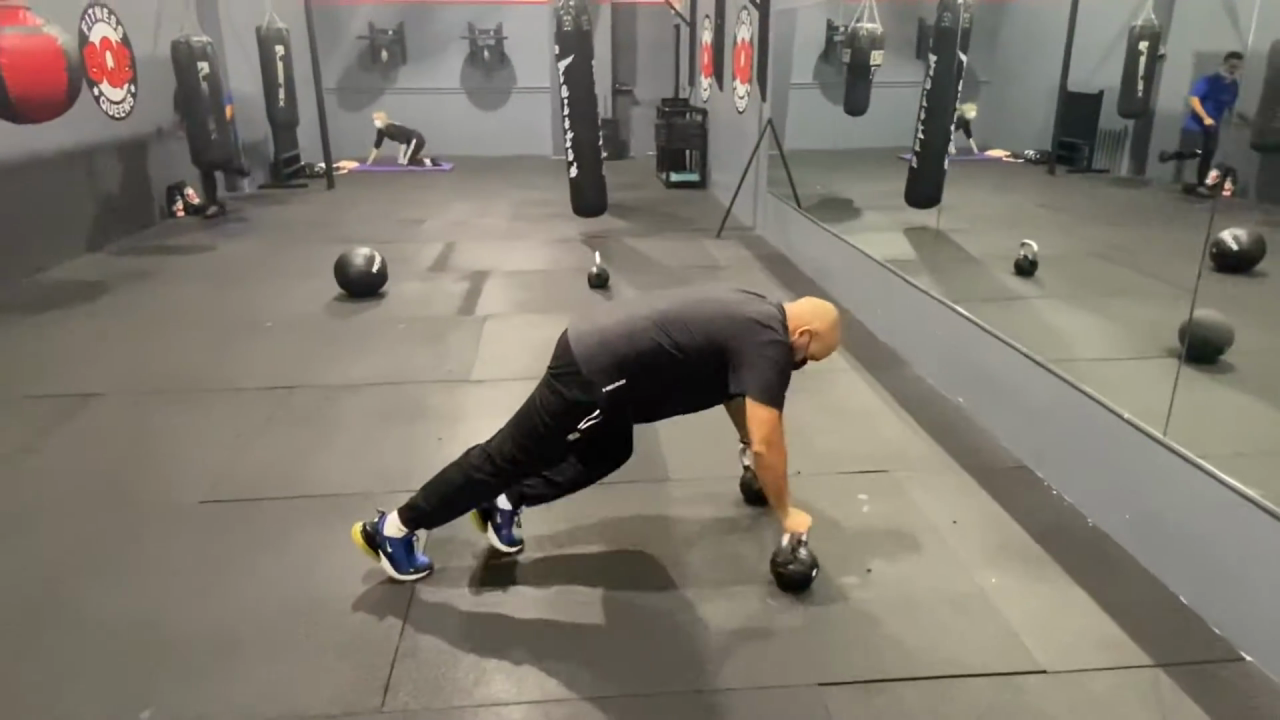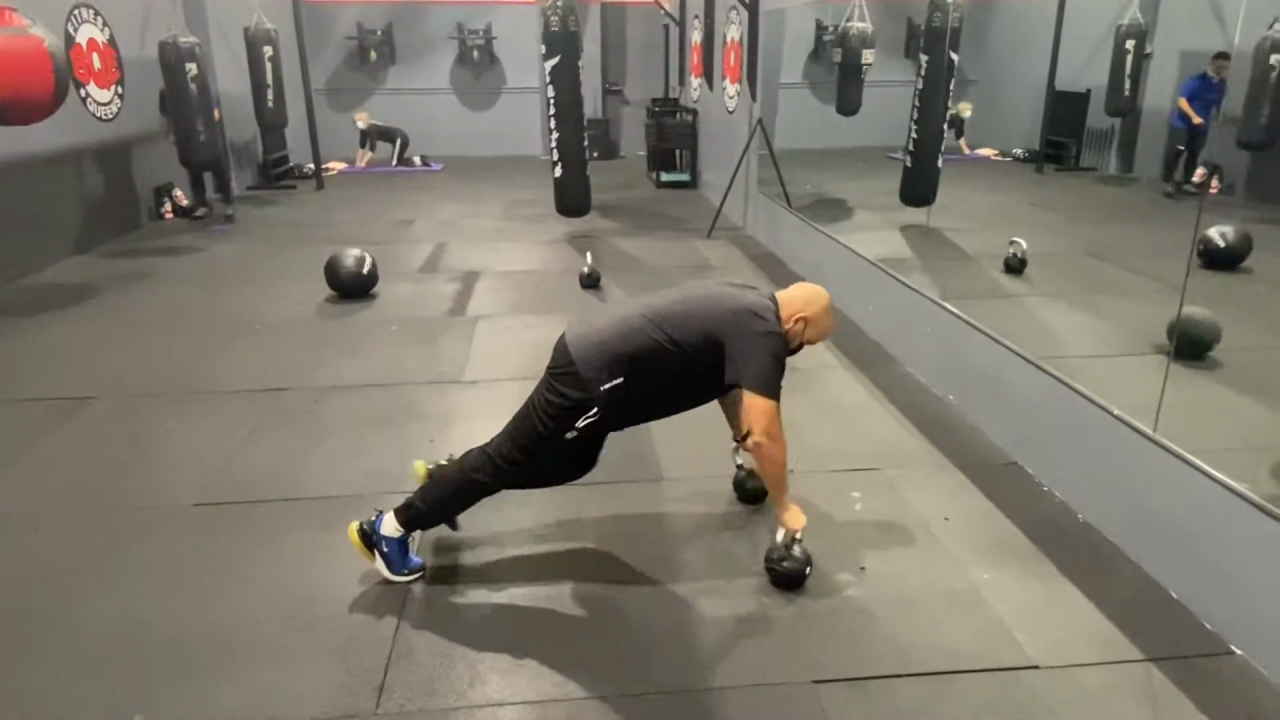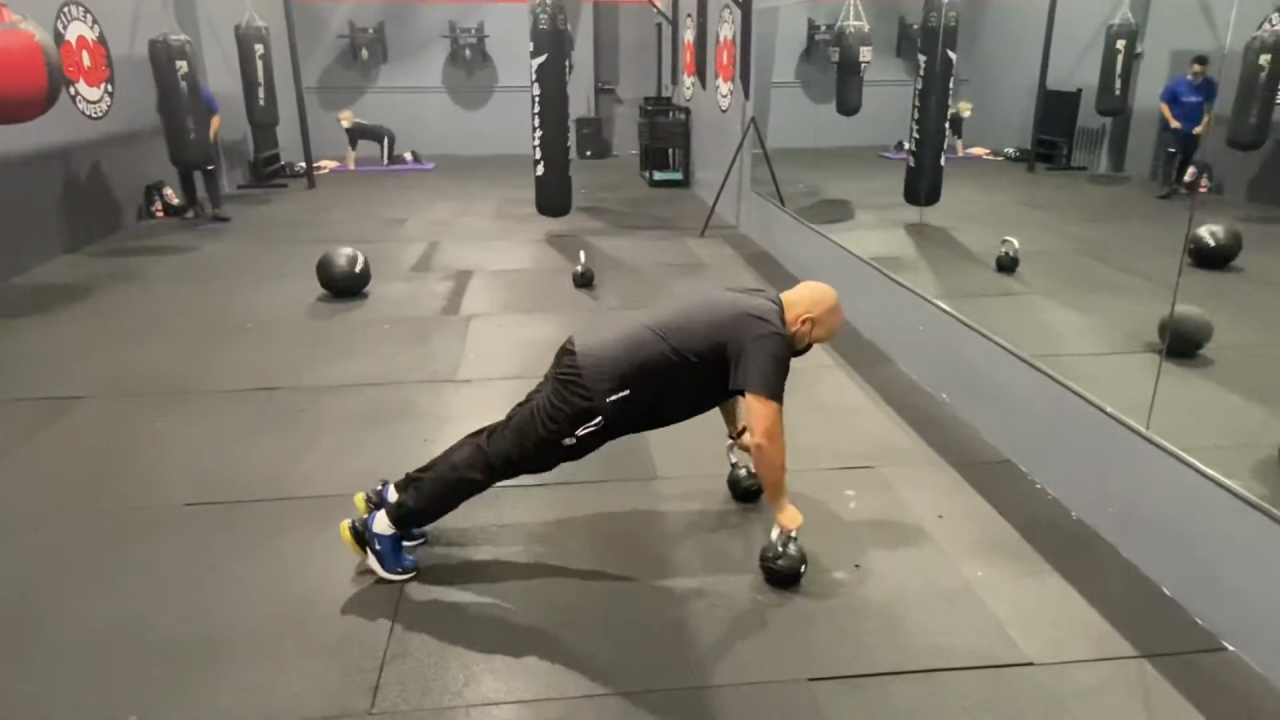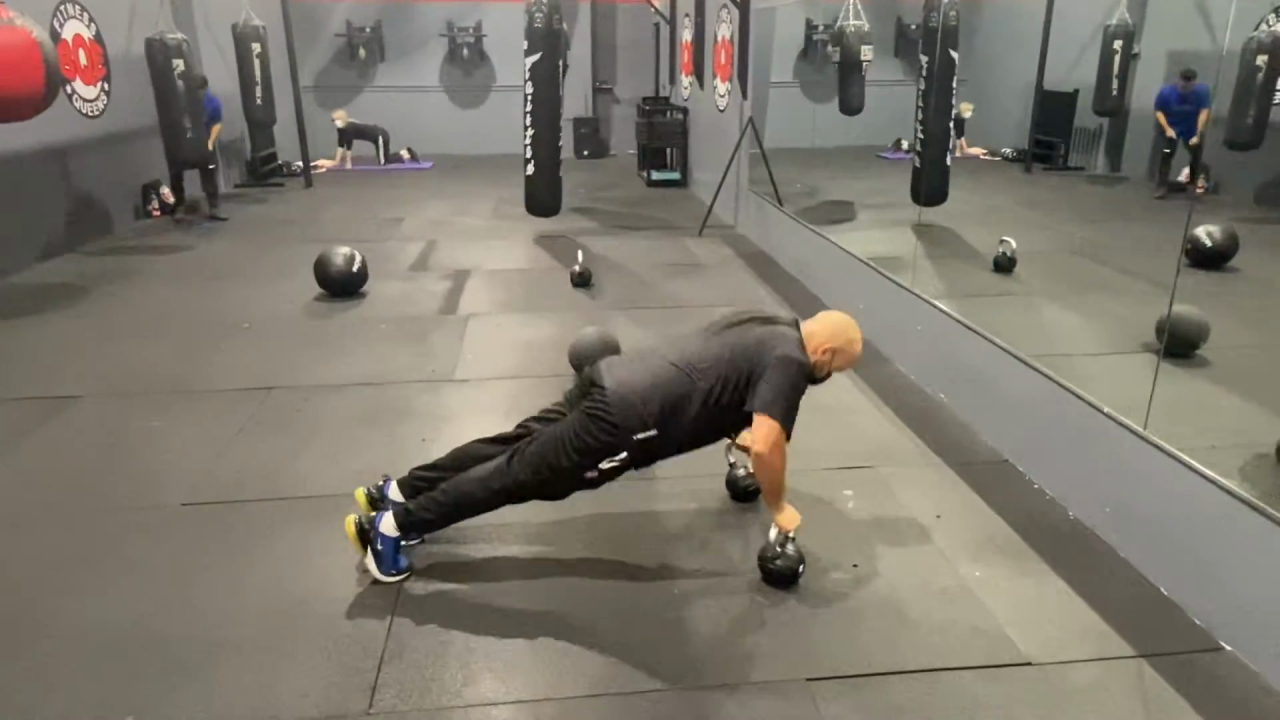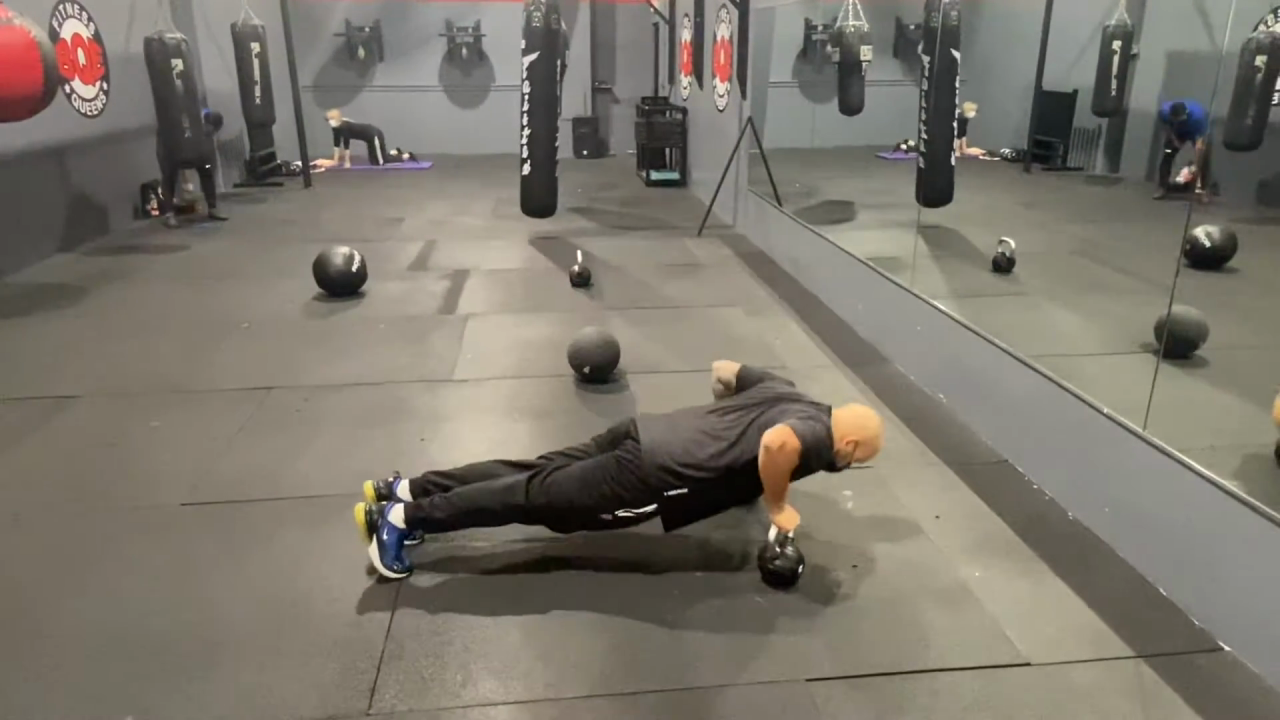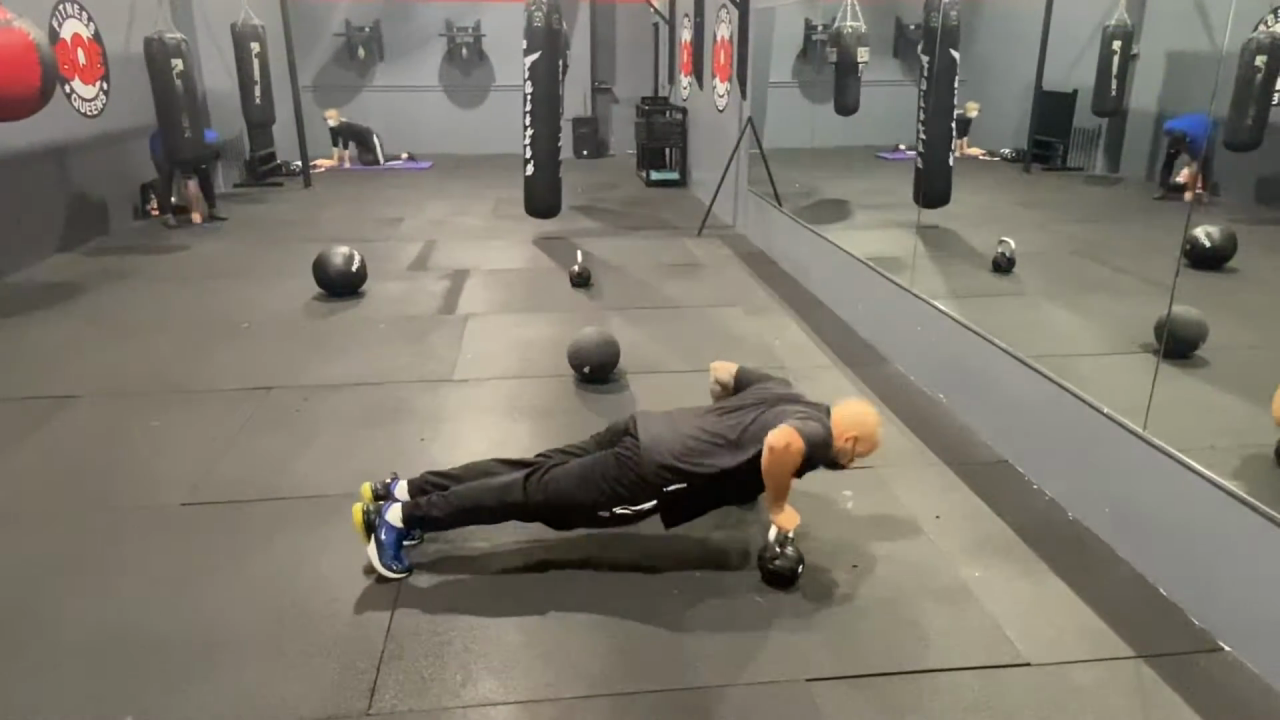
dt=0.3s
person 1, frame 1
left shoulder: (755, 317)
right shoulder: (768, 345)
left elbow: (733, 386)
right elbow: (767, 444)
left wrist: (751, 445)
right wrist: (786, 513)
left hip: (596, 350)
right hip: (595, 372)
left knee: (608, 454)
right knee: (508, 456)
left ankle: (504, 502)
right ankle: (392, 529)
person 1, frame 2
left shoulder: (748, 308)
right shoulder: (762, 334)
left elbow: (726, 377)
right elbow: (767, 434)
left wrist: (741, 438)
right wrist: (784, 507)
left hip: (592, 349)
right hip: (594, 374)
left knee: (571, 462)
right knee: (511, 458)
left ankle: (447, 477)
right ankle: (388, 529)
person 1, frame 3
left shoulder: (752, 308)
right shoulder: (769, 338)
right elbow: (766, 436)
left wrist: (737, 432)
right wrist: (780, 507)
left hip: (590, 356)
right hip: (600, 389)
left knee: (502, 443)
right knee: (500, 456)
left ankle: (392, 495)
right ankle: (382, 524)
person 1, frame 4
left shoulder: (771, 329)
right shoulder: (788, 361)
right elbow: (768, 447)
left wrist: (737, 432)
right wrist: (779, 509)
left hip: (614, 379)
right hip: (623, 421)
left knee: (513, 450)
right knee: (518, 476)
left ankle: (394, 492)
right ankle: (390, 525)
person 1, frame 5
left shoulder: (790, 398)
right shoulder: (815, 438)
left elbow: (724, 368)
right elbow: (777, 442)
right wrist: (777, 507)
left hip: (645, 436)
right hip: (651, 477)
left knee: (534, 476)
right knee: (537, 499)
left ankle: (402, 490)
right ankle: (400, 517)
person 1, frame 6
left shoulder: (790, 400)
right shoulder: (813, 432)
left elbow: (721, 370)
right elbow: (780, 444)
right wrist: (778, 507)
left hip: (643, 433)
right hip: (650, 474)
left knee: (533, 474)
right knee: (535, 496)
left ankle: (401, 490)
right ankle: (400, 514)
